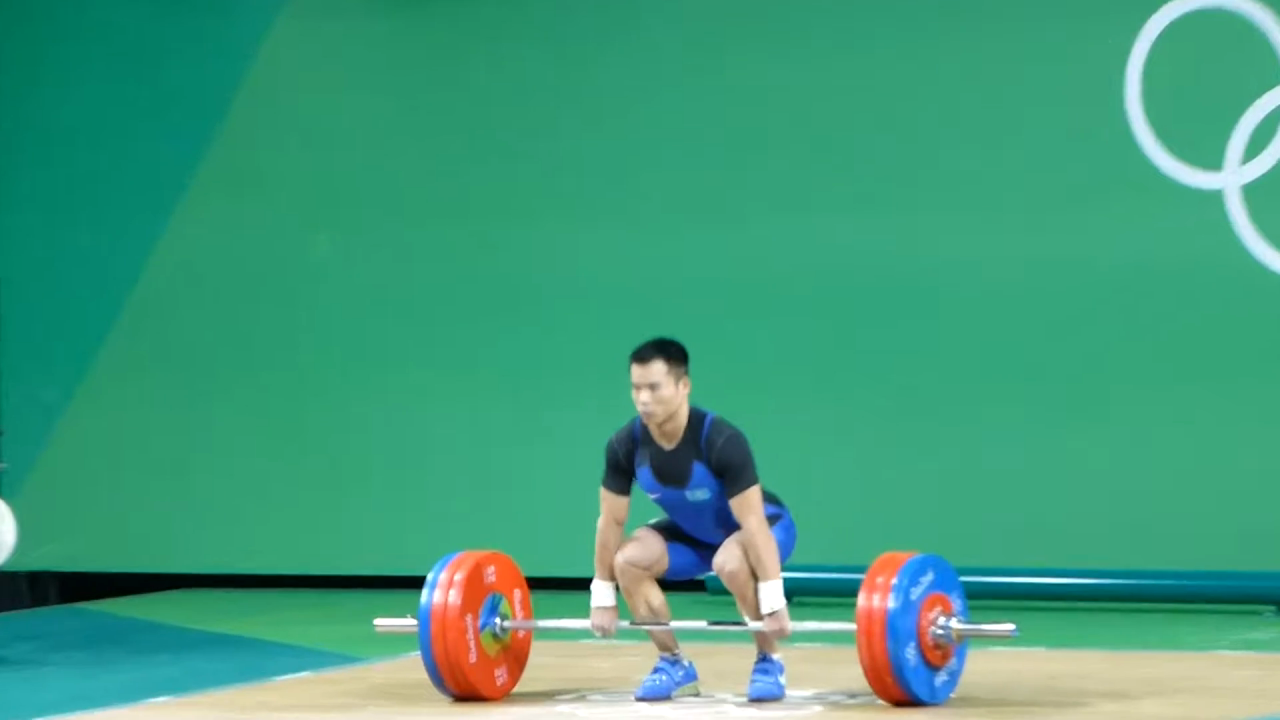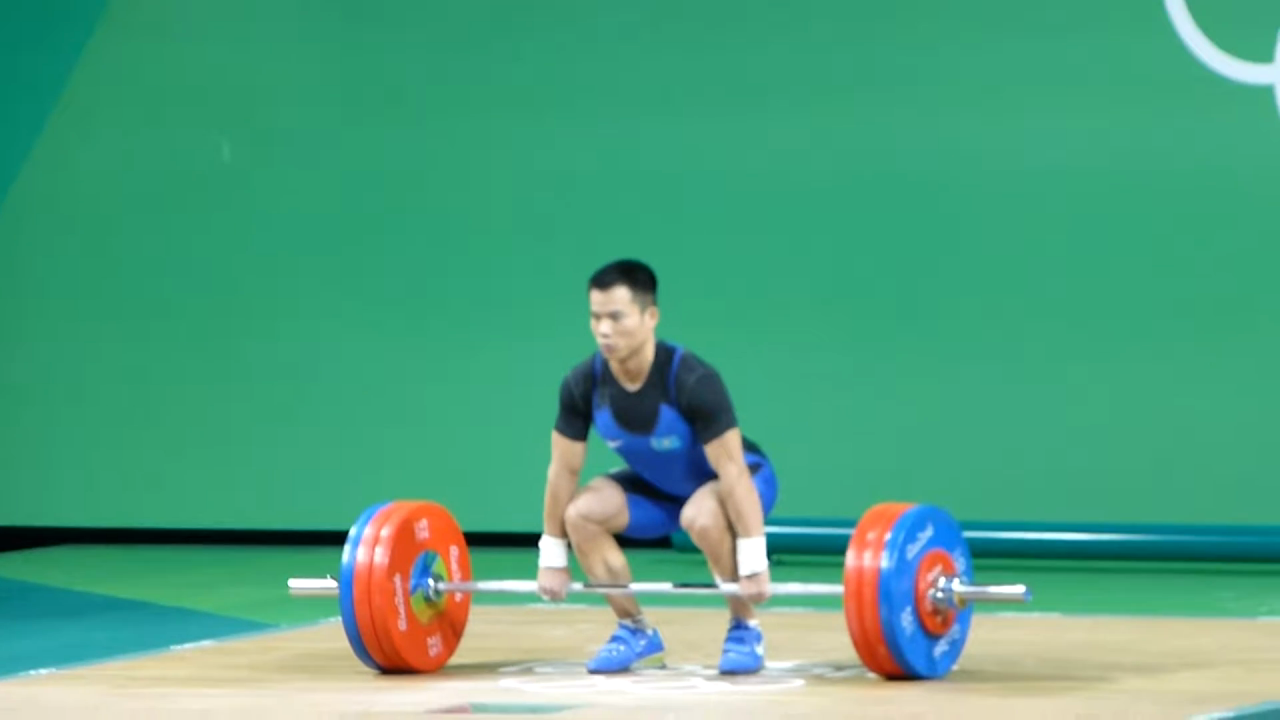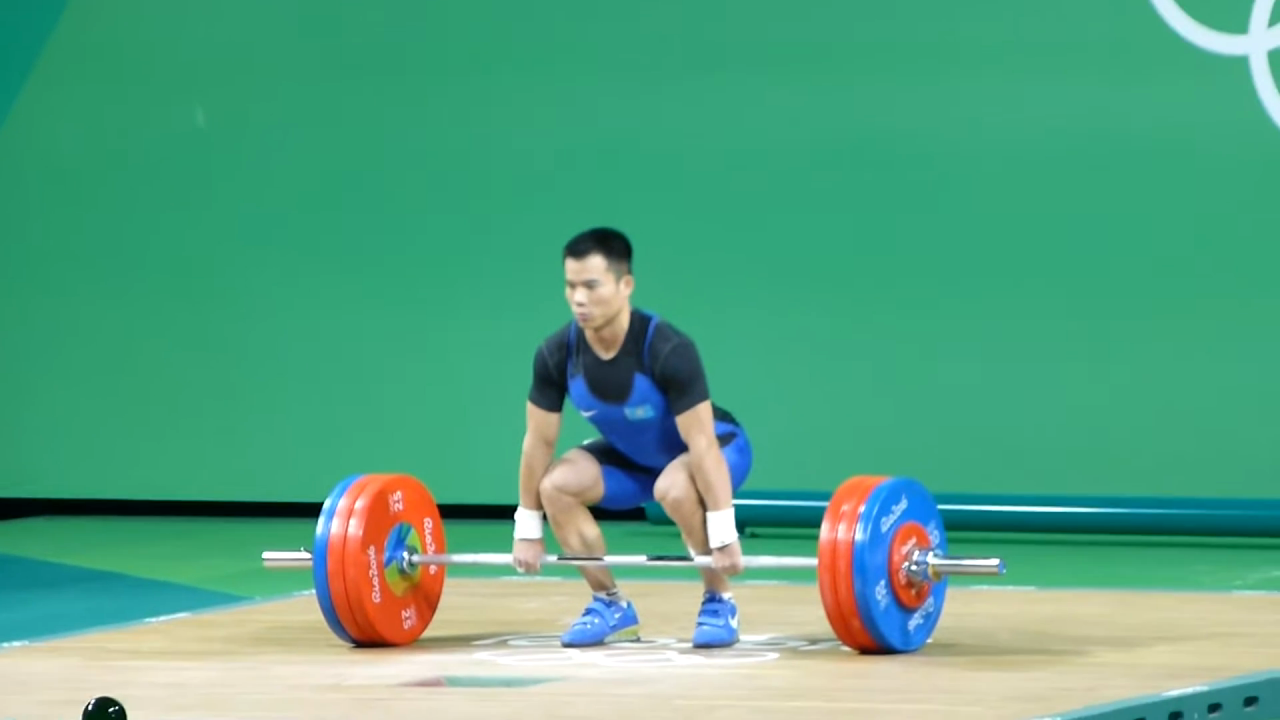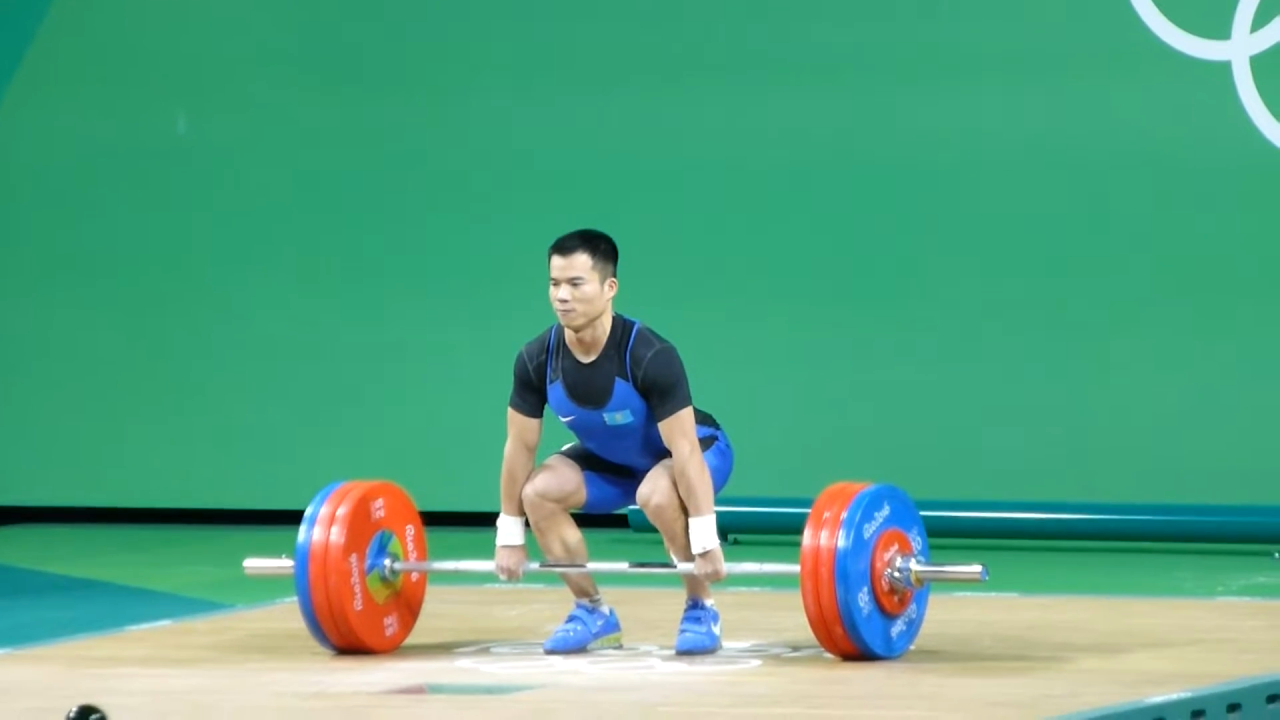
dt=0.5s
person 1, frame 1
left shoulder: (721, 440)
right shoulder: (625, 444)
left elbow: (753, 523)
right elbow: (611, 521)
left wrist: (772, 602)
right wrist: (602, 599)
left hip: (761, 528)
right hip: (693, 533)
left knee: (731, 562)
right knee: (628, 559)
left ankle: (769, 662)
right ankle: (675, 664)
person 1, frame 2
left shoulder: (692, 379)
right shoulder: (582, 383)
left elbow: (732, 472)
right elbow: (563, 470)
left wrist: (754, 563)
right wrist: (552, 558)
left hip: (739, 476)
right hip: (659, 485)
left knee: (702, 517)
right knee: (582, 513)
left ankle: (745, 629)
right ankle: (637, 631)
person 1, frame 3
left shoulder: (666, 349)
right shoulder: (556, 353)
left elbow: (702, 444)
right elbow: (538, 441)
left wrist: (724, 535)
right wrist: (527, 529)
left hip: (716, 445)
right hip: (633, 454)
left knee: (674, 488)
right knee: (556, 484)
left ankle: (719, 603)
right ankle: (611, 604)
person 1, frame 4
left shoulder: (649, 354)
right shoulder: (537, 358)
left elbow: (684, 450)
right elbow: (519, 446)
left wrist: (706, 540)
right wrist: (510, 536)
left hip: (697, 448)
right hip: (612, 457)
left knee: (657, 494)
right knee: (539, 491)
left ankle: (701, 610)
right ankle: (593, 611)
